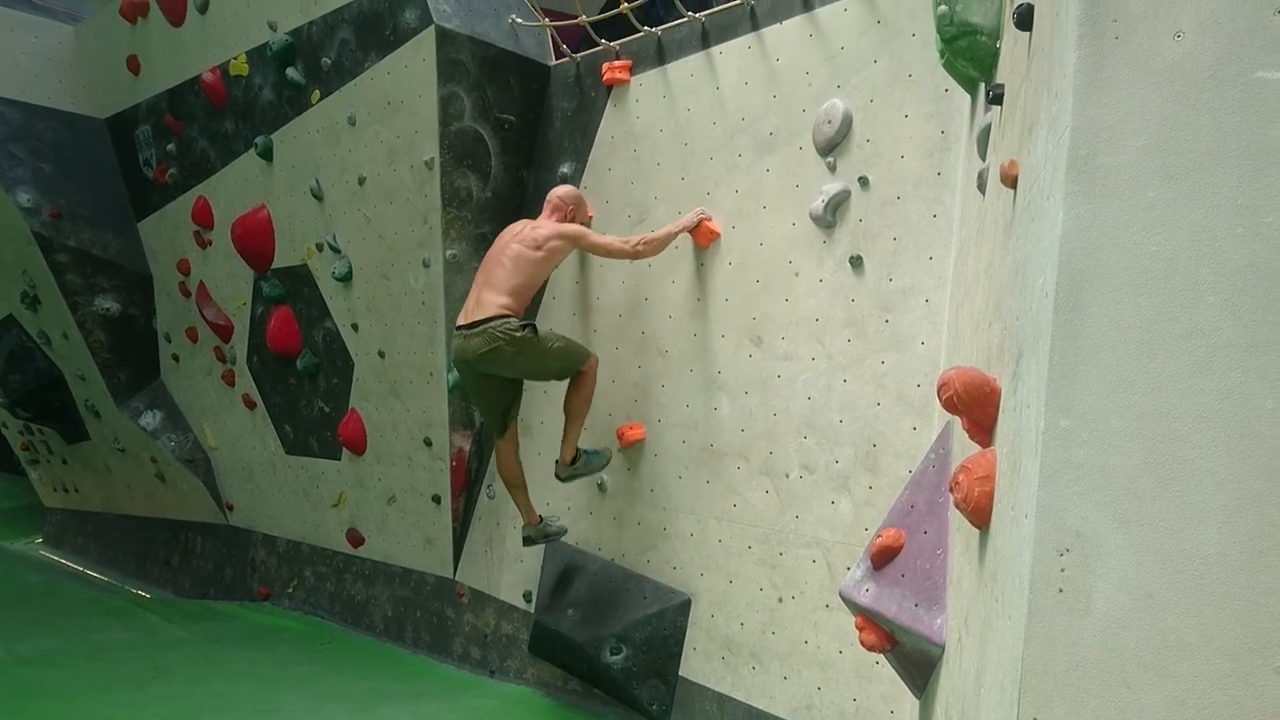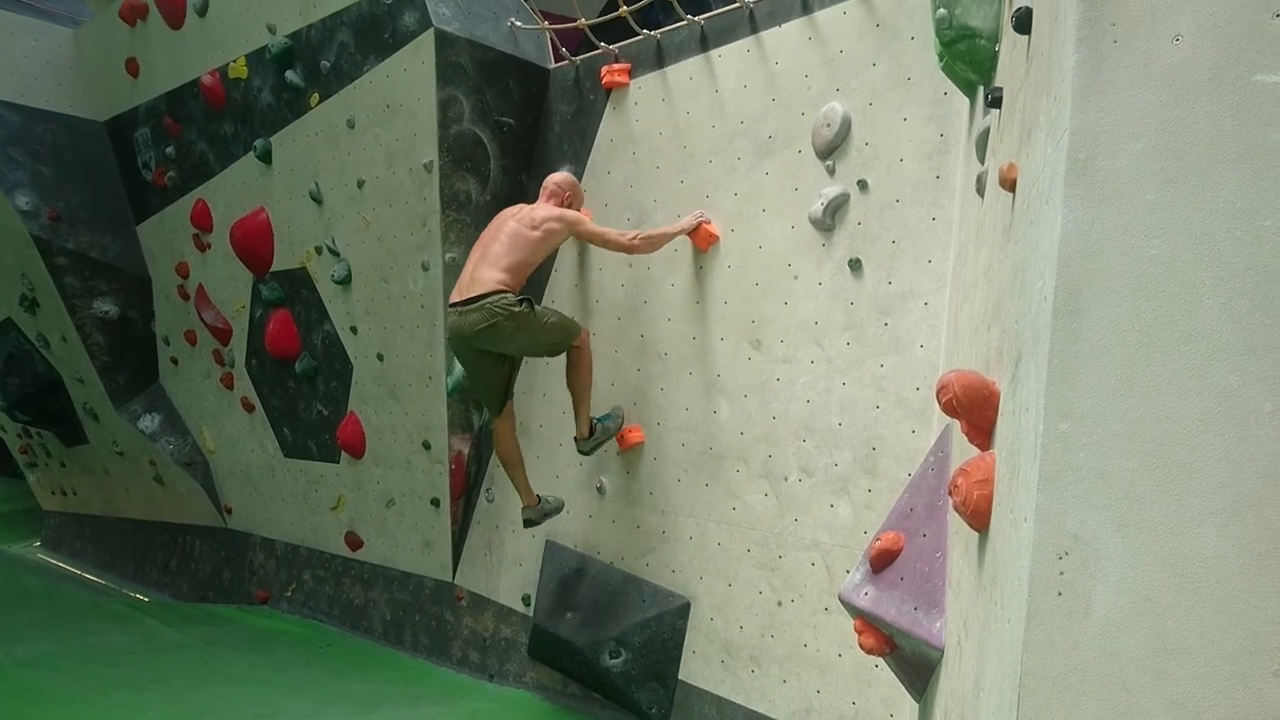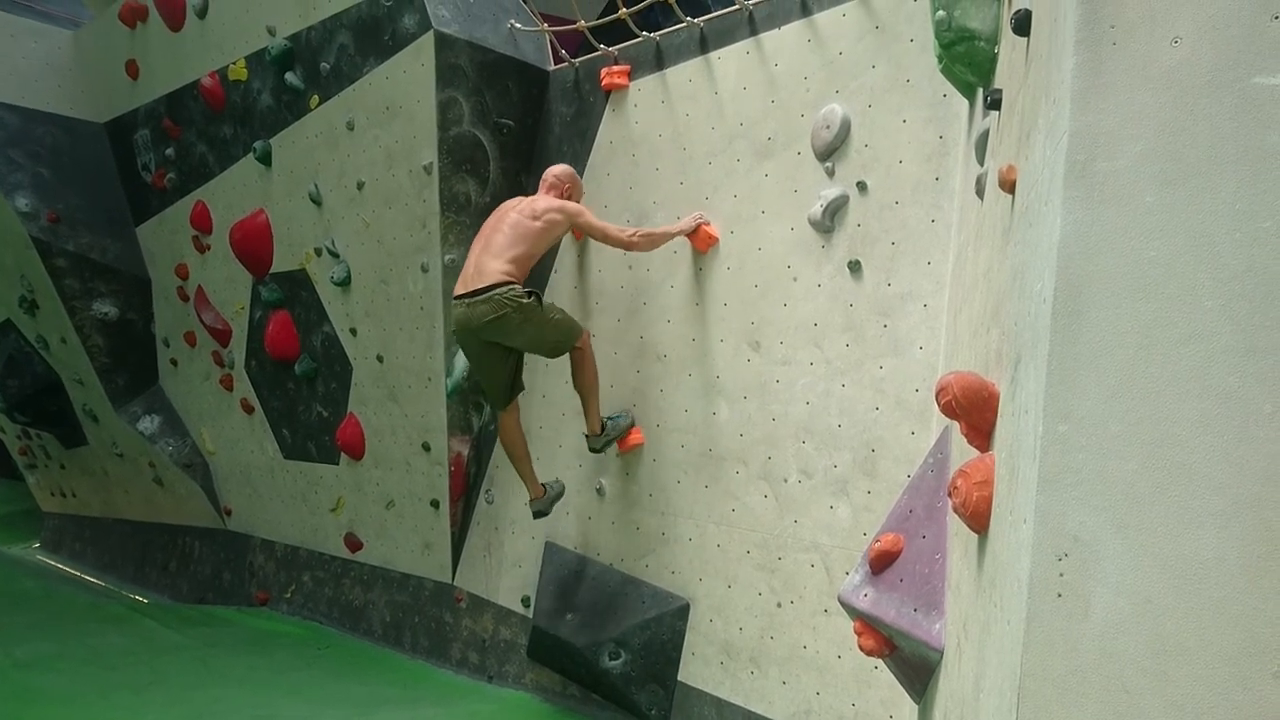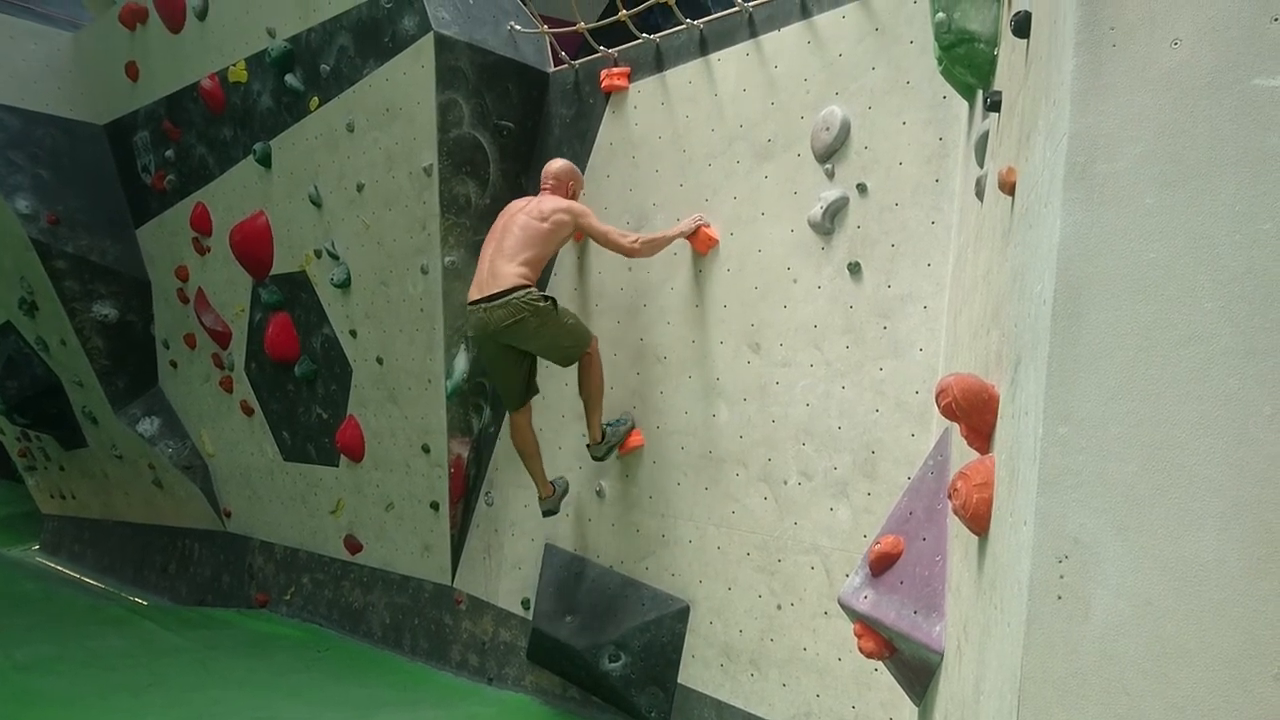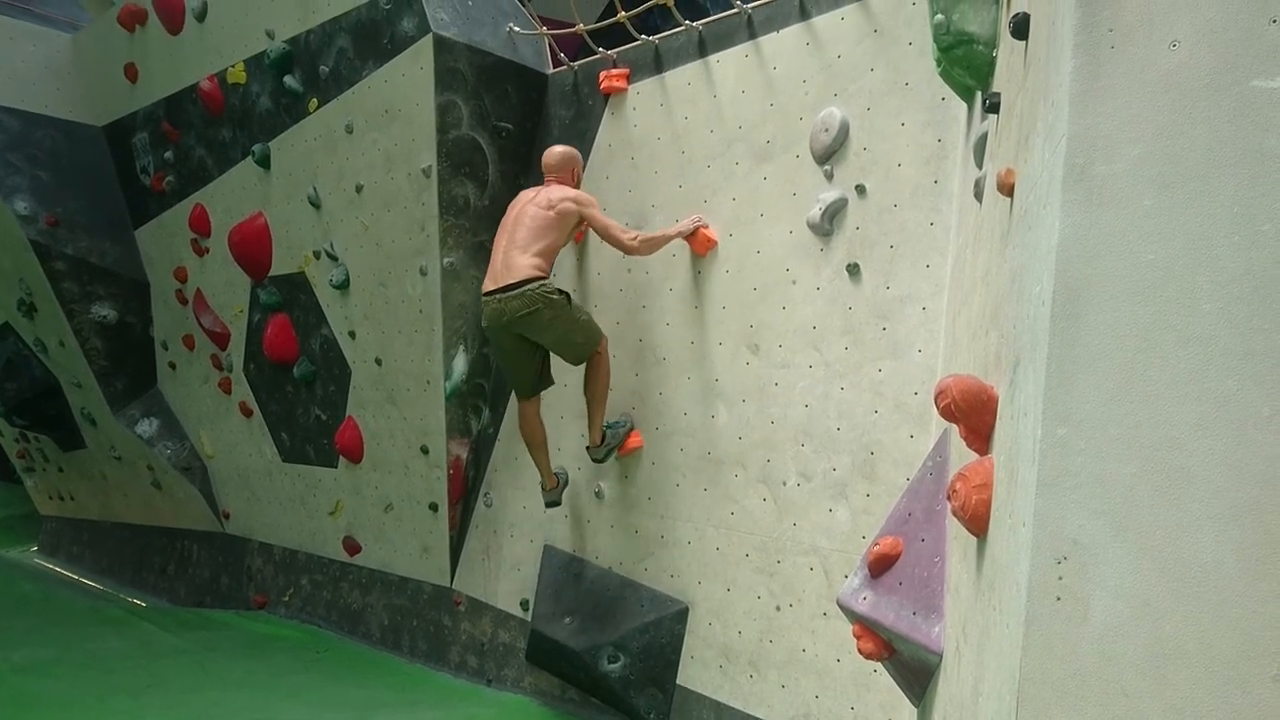
dt=0.1s
person 1, frame 1
left shoulder: (515, 228)
right shoulder: (564, 232)
right elbow: (633, 248)
right wrist: (682, 225)
left hip: (464, 340)
right hip: (498, 332)
left knee: (504, 435)
right knee: (586, 364)
left ankle: (531, 522)
right ankle: (569, 457)
person 1, frame 2
left shoulder: (512, 213)
right shoulder: (561, 217)
right elbow: (632, 242)
right wrist: (680, 228)
left hip: (457, 318)
right hip: (493, 309)
left knee: (501, 415)
right knee: (579, 339)
left ankle: (530, 502)
right ankle: (586, 430)
person 1, frame 3
left shoulder: (511, 205)
right shoulder: (563, 209)
right elbow: (631, 240)
right wrist: (678, 229)
left hip: (463, 311)
right hip: (500, 301)
left knee: (506, 408)
right knee: (580, 341)
left ankle: (537, 494)
right ankle: (595, 429)
person 1, frame 4
left shoulder: (516, 206)
right shoulder: (568, 209)
right elbow: (631, 246)
right wrist: (678, 231)
left hip: (478, 314)
right hip: (515, 304)
left knee: (518, 407)
right knee: (588, 348)
left ankle: (545, 492)
right ankle: (597, 435)
person 1, frame 5
left shoulder: (522, 199)
right shoulder: (576, 199)
right elbow: (630, 243)
right wrist: (678, 230)
left hip: (492, 304)
right hip: (532, 296)
left knee: (527, 398)
right knee: (597, 351)
left ankle: (549, 483)
right ankle: (597, 440)
